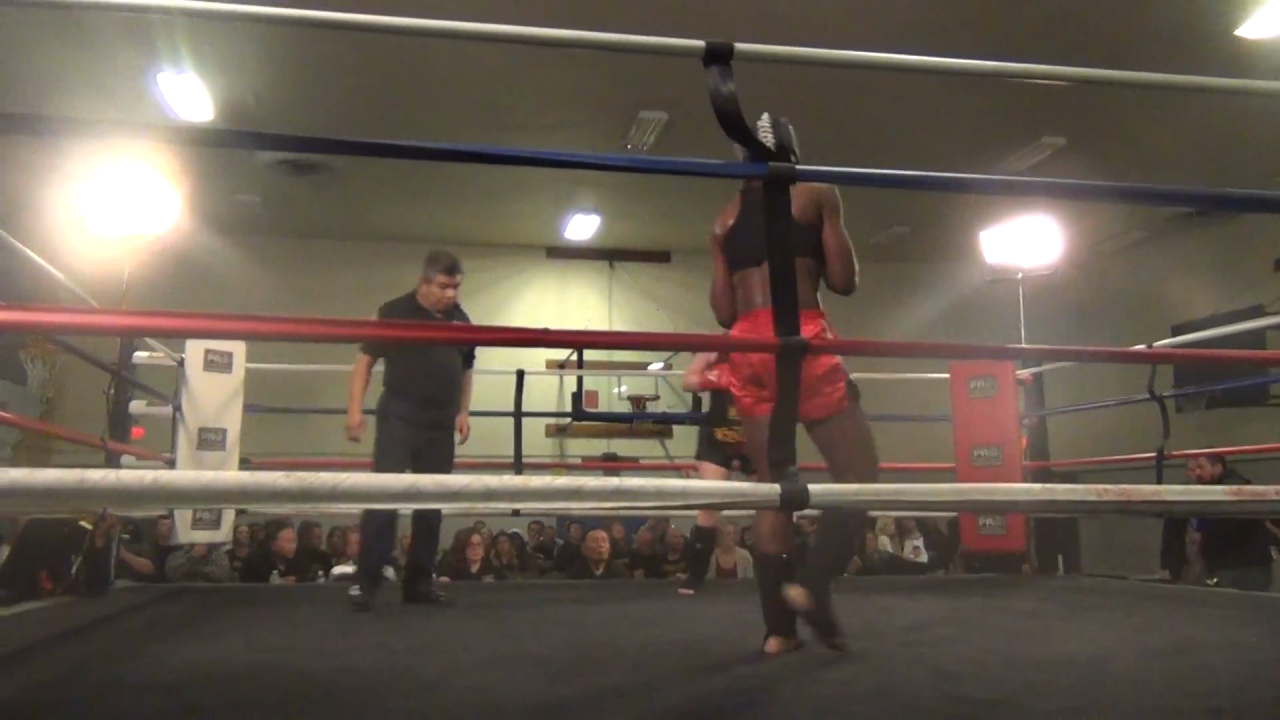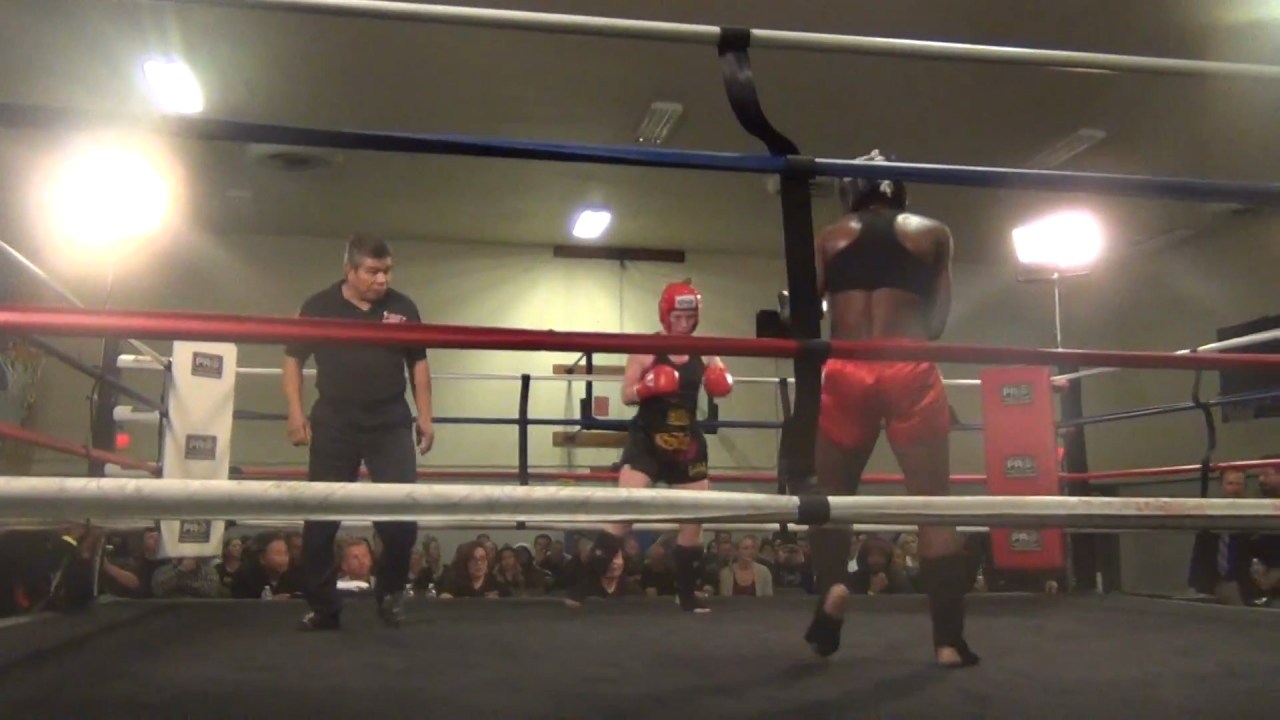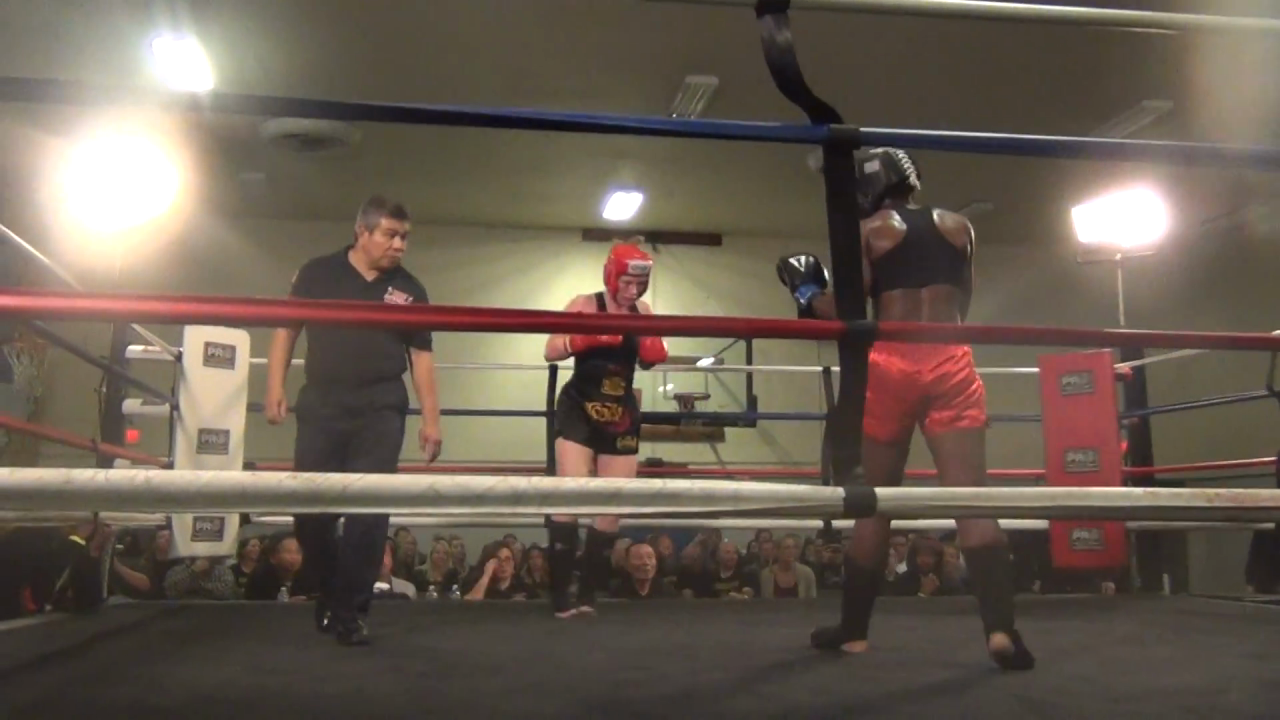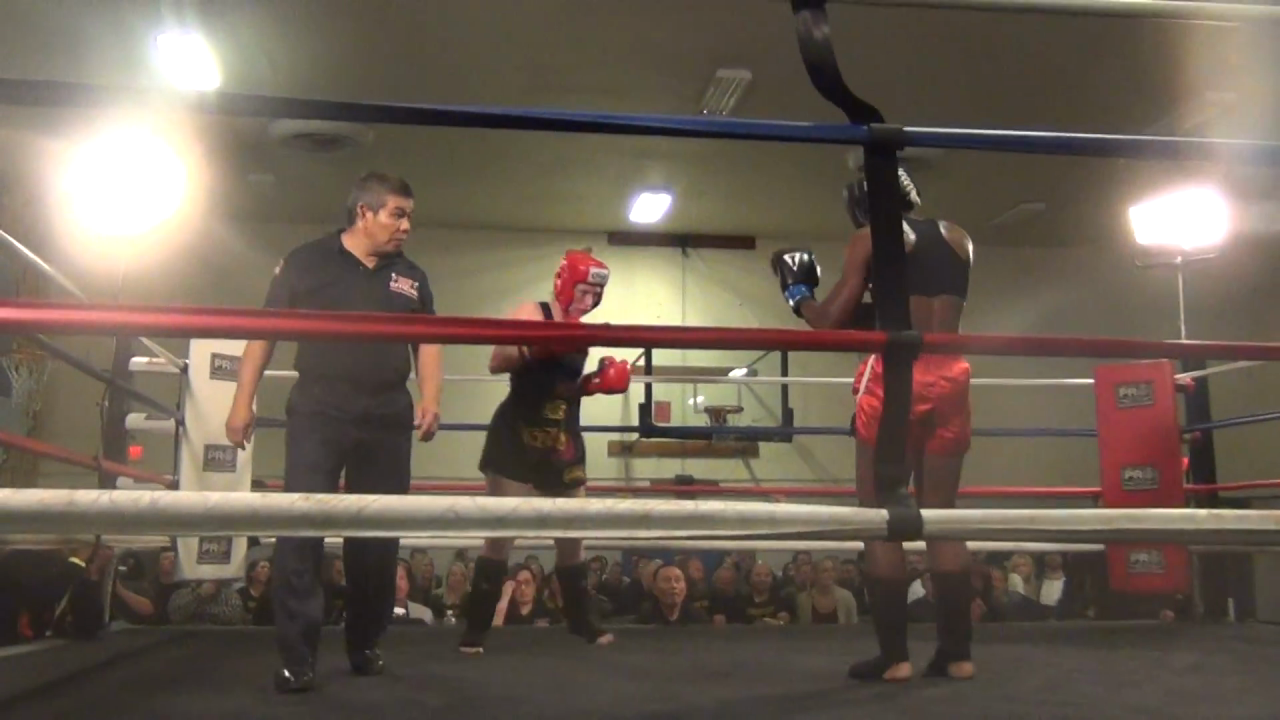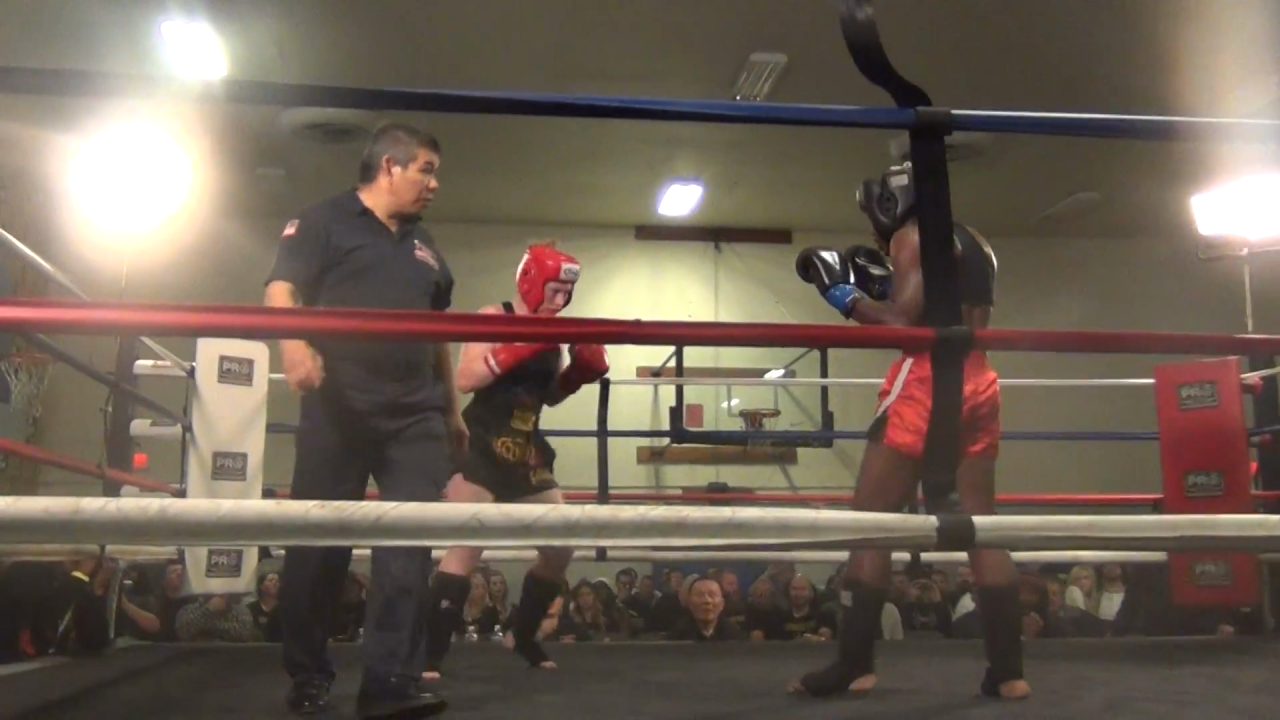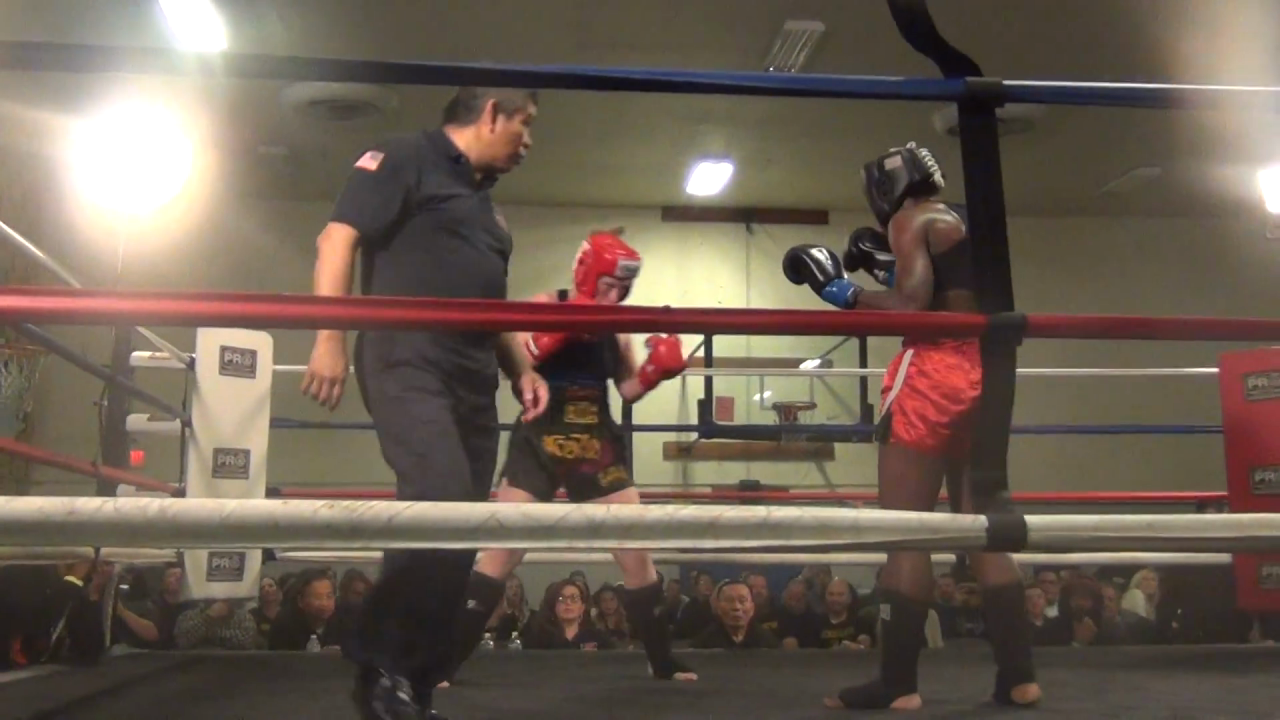
dt=0.4s
person 1, frame 1
left shoulder: (725, 214)
right shoulder: (817, 194)
left elbow: (723, 306)
right elbow: (844, 280)
left hip: (745, 346)
right hip: (803, 340)
left knee: (773, 492)
right knee: (858, 474)
left ankle: (778, 627)
right ankle: (809, 585)
person 1, frame 2
left shoulder: (832, 236)
right shoulder: (932, 234)
right elbow: (935, 323)
left hip: (846, 370)
right hip: (912, 370)
left knee: (831, 496)
left ankle: (832, 587)
right ankle: (950, 640)
person 1, frame 3
left shoulder: (867, 232)
right shoulder: (958, 228)
left elbow: (838, 312)
left wrist: (805, 291)
left hip: (888, 366)
right hip: (950, 363)
left ankle: (853, 628)
right ankle: (1002, 631)
person 1, frame 4
left shoulder: (872, 239)
right shoulder: (958, 237)
left elbow: (832, 318)
left wrist: (797, 291)
right hip: (950, 375)
right knee: (940, 516)
left ankle: (894, 653)
right ankle: (956, 651)
person 1, frame 5
left shoulder: (911, 239)
right shoulder: (979, 245)
left elbow: (903, 321)
left wrist: (844, 294)
right wrist: (883, 283)
left hip: (924, 382)
right hip: (978, 384)
left ankle: (854, 664)
right ankle: (1007, 670)
person 1, frame 6
left shoulder: (911, 221)
right shoulder: (976, 225)
left elbow: (912, 304)
left wrist: (843, 290)
right wrist: (885, 266)
left hip: (932, 373)
right hip: (983, 374)
left ankle: (898, 681)
right ankle: (1018, 675)
person 2, frame 1
left shoulder: (460, 320)
right shoulder: (394, 312)
left elbow: (465, 371)
right elbow: (365, 360)
left wrist: (463, 411)
right wrist: (355, 409)
left hip: (440, 421)
right hip: (399, 414)
left knee: (430, 503)
left ankle: (417, 582)
right ankle: (365, 581)
person 2, frame 2
left shoulder: (403, 308)
right shoulder: (319, 308)
left elbow: (418, 363)
right elbow: (293, 359)
left wrist: (424, 415)
right wrist: (296, 412)
left hip: (390, 424)
right hip: (333, 423)
right knee: (322, 516)
left ankle: (391, 590)
right ankle: (322, 605)
person 2, frame 3
left shoulder: (409, 290)
right shoulder: (317, 273)
left elbow: (421, 355)
right elbow: (286, 329)
left wrist: (430, 418)
right wrist: (276, 387)
left hip: (380, 411)
right hip: (320, 408)
left knee: (367, 510)
right knee: (310, 507)
left ankle: (350, 611)
right ankle: (331, 593)
person 2, frame 4
left shoulder: (412, 278)
right shoulder: (306, 262)
left elbow: (427, 345)
left wrist: (429, 398)
right wrist: (244, 400)
left hip: (388, 420)
right hip: (318, 414)
left knee: (377, 537)
left ankle: (364, 638)
right ankle: (297, 654)
person 2, frame 5
left shoulder: (425, 247)
right shoulder: (324, 221)
right elbow: (280, 292)
left wrist: (452, 408)
right wrist: (293, 344)
left hip: (416, 410)
right hip: (340, 404)
left knee: (412, 540)
right knee: (320, 540)
person 2, frame 6
left shoulder: (481, 197)
right shoulder: (404, 158)
right elbow: (338, 239)
left wrist: (520, 368)
right wrist: (331, 337)
left hip: (468, 377)
right hip: (406, 362)
right knee: (438, 507)
right ankle: (377, 656)
person 3, frame 1
right shoulder: (713, 353)
right elbow: (688, 382)
right wrist: (710, 379)
right hip: (717, 434)
right knee: (709, 507)
right ankle: (693, 577)
person 3, frame 2
right shoulder: (646, 349)
left elbow: (713, 387)
right elbow: (628, 396)
left wrist: (720, 382)
right wrist: (647, 387)
left hip: (688, 442)
right hip: (647, 439)
left knee: (692, 524)
left ankle: (687, 594)
person 3, frame 3
left shoulder: (641, 313)
right shoulder: (584, 306)
left elbow: (649, 362)
right elbow: (551, 352)
left wrist: (654, 352)
right wrist: (585, 337)
left hip: (622, 414)
right hip: (580, 409)
left ankle: (587, 590)
right ankle: (559, 591)
person 3, frame 4
right shoulder: (531, 314)
right elbow: (497, 363)
left wrist: (598, 383)
right wrist: (537, 343)
left hip: (561, 439)
right hip: (515, 433)
left knee: (573, 535)
right knee: (502, 536)
left ankle: (581, 620)
right ankle: (474, 627)
person 3, frame 5
right shoulder: (494, 318)
left elbow: (553, 393)
right elbow: (464, 379)
left wrist: (583, 370)
right wrist: (516, 350)
left hip: (525, 450)
right hip: (478, 444)
left knee: (560, 546)
right knee: (465, 544)
left ankle: (524, 632)
right ankle: (432, 654)
person 3, frame 6
right shoulder: (546, 305)
left elbow: (631, 390)
left wrist: (659, 369)
right wrist: (554, 334)
left hip: (600, 446)
right hip: (540, 443)
left knee: (636, 551)
right knee: (502, 549)
left ankle: (661, 658)
